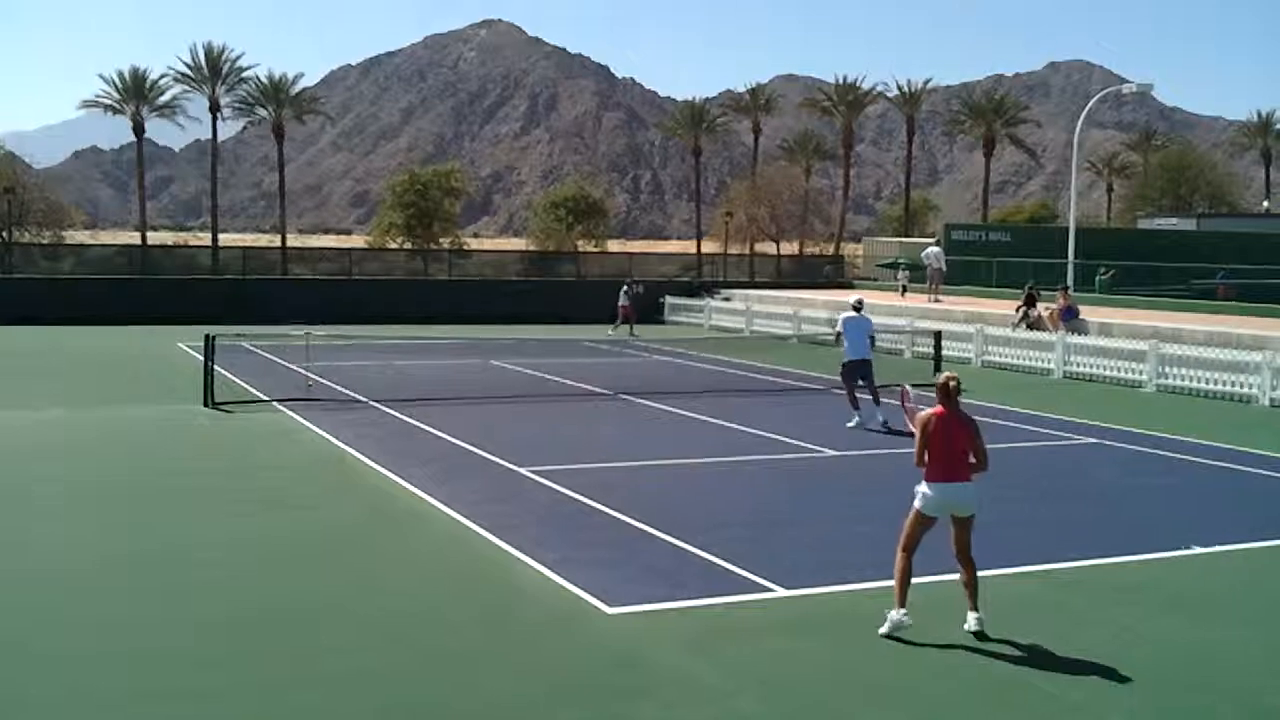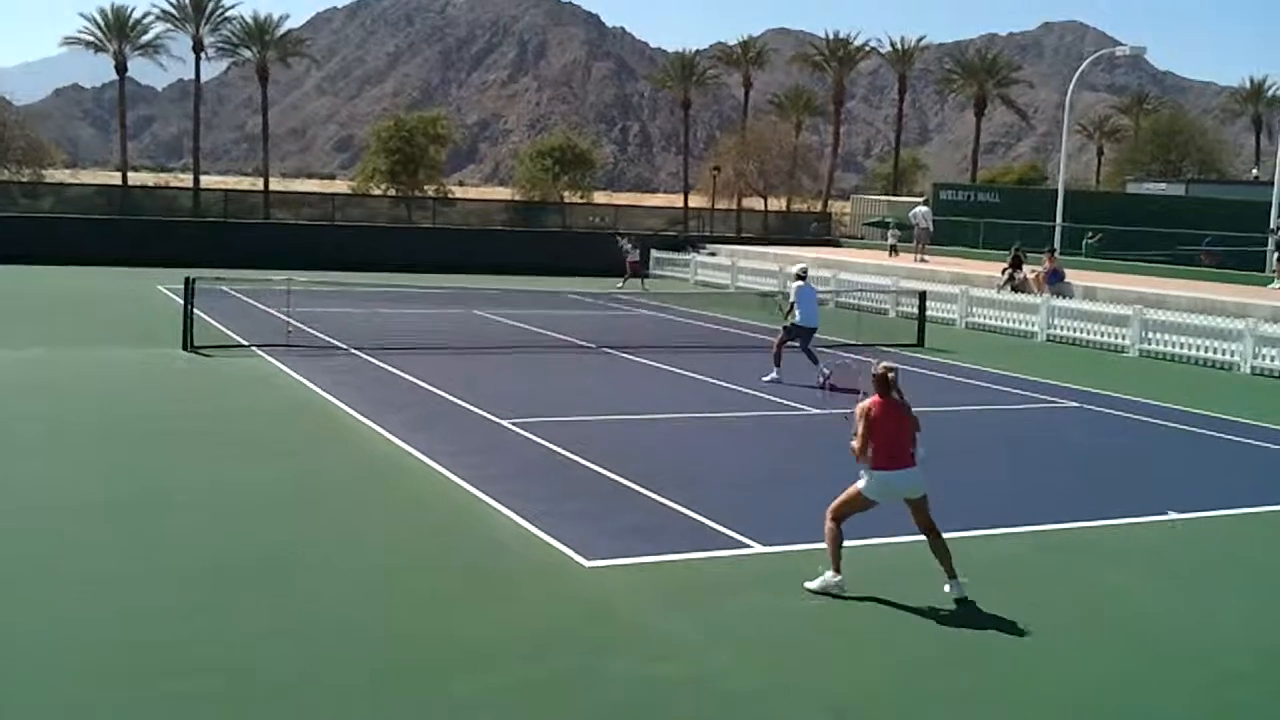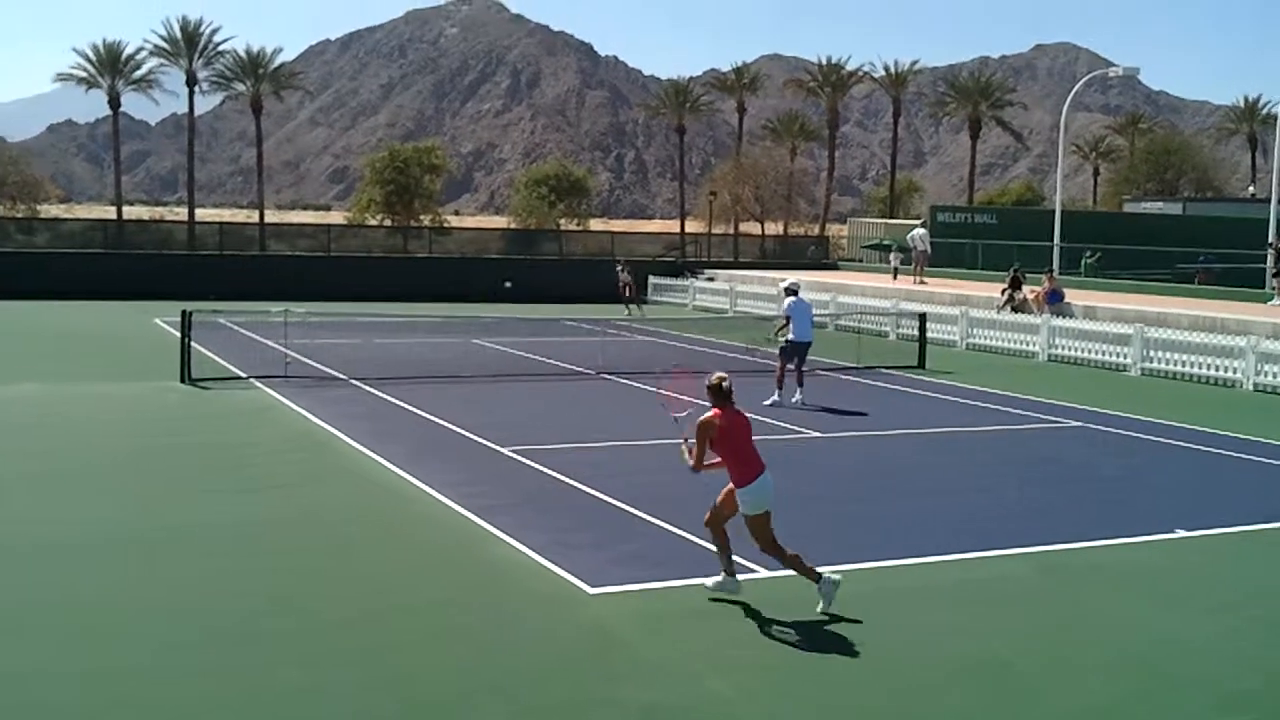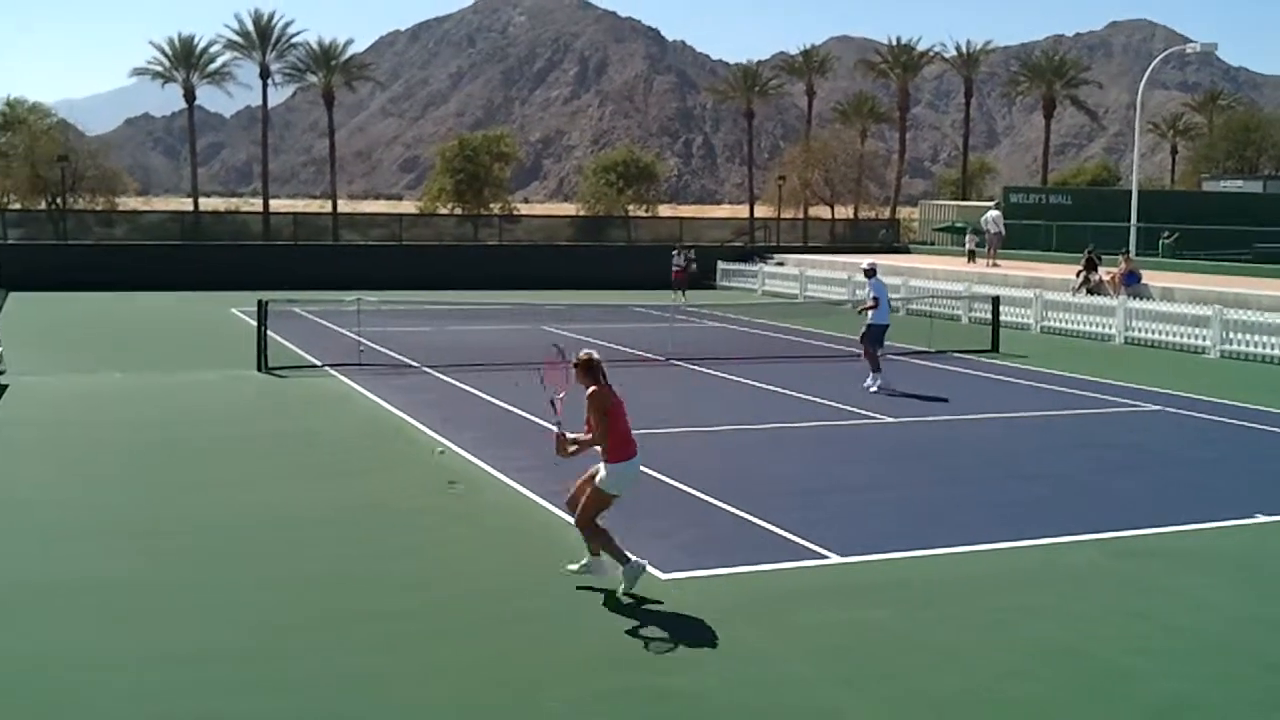
dt=0.4s
person 1, frame 1
left shoulder: (925, 417)
right shoulder: (969, 422)
left elbow: (919, 461)
right elbow: (982, 464)
left hip: (935, 490)
right hip: (964, 491)
left knee: (905, 551)
right knee: (964, 555)
left ankle: (899, 612)
right ankle: (973, 614)
person 1, frame 2
left shoulder: (865, 408)
right shoulder: (905, 409)
left elbow: (861, 452)
right elbow: (910, 449)
left wrist: (855, 447)
left hip: (882, 477)
right hip: (910, 474)
left knee: (833, 516)
right knee: (928, 528)
left ankle: (834, 576)
right ankle: (953, 582)
person 1, frame 3
left shoulder: (706, 422)
right shoulder: (740, 416)
left elbow: (695, 466)
left wrist: (686, 450)
right wrist: (708, 463)
left hip: (750, 490)
right hip: (759, 480)
left knee: (769, 546)
right knee: (712, 522)
left ankle: (821, 581)
right ankle: (729, 578)
person 1, frame 4
left shoulder: (595, 394)
right shoulder: (602, 392)
left elbow: (601, 438)
right elbow: (594, 434)
left wrist: (571, 441)
right wrist: (571, 444)
left hip: (618, 467)
right hip: (620, 462)
left knee: (584, 521)
right knee: (573, 503)
left ankle: (629, 564)
right ankle: (594, 559)
